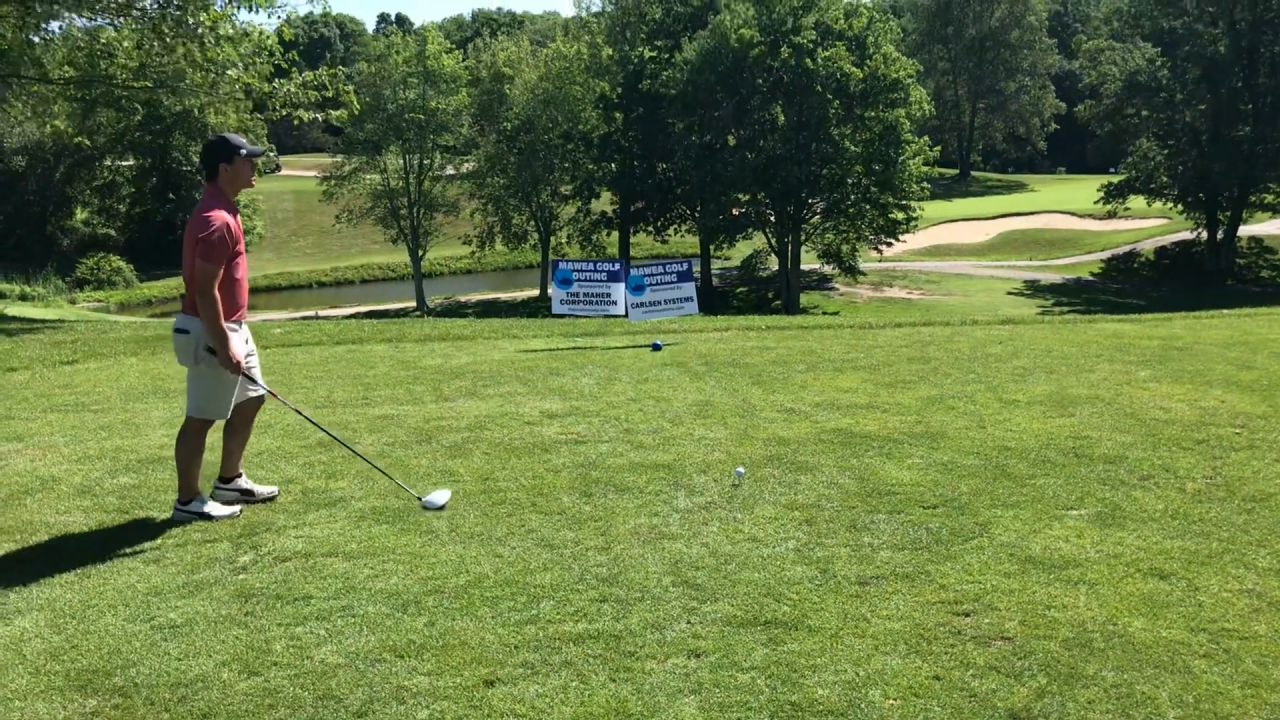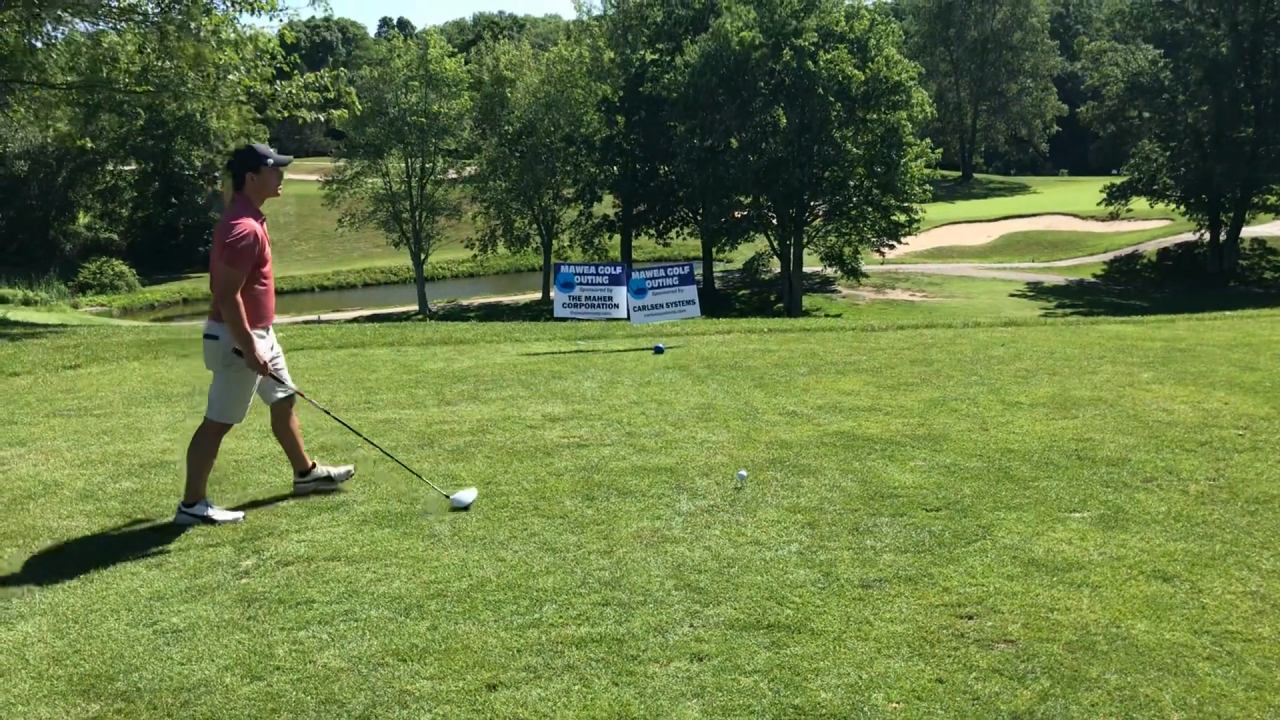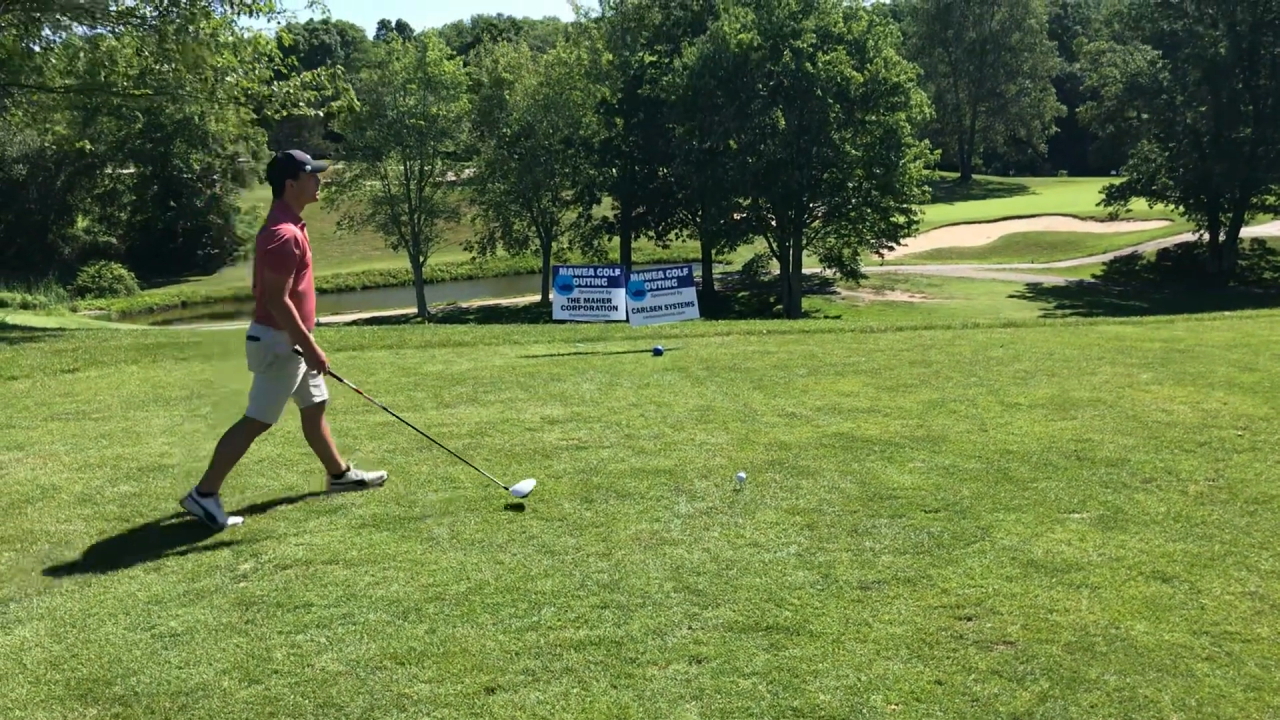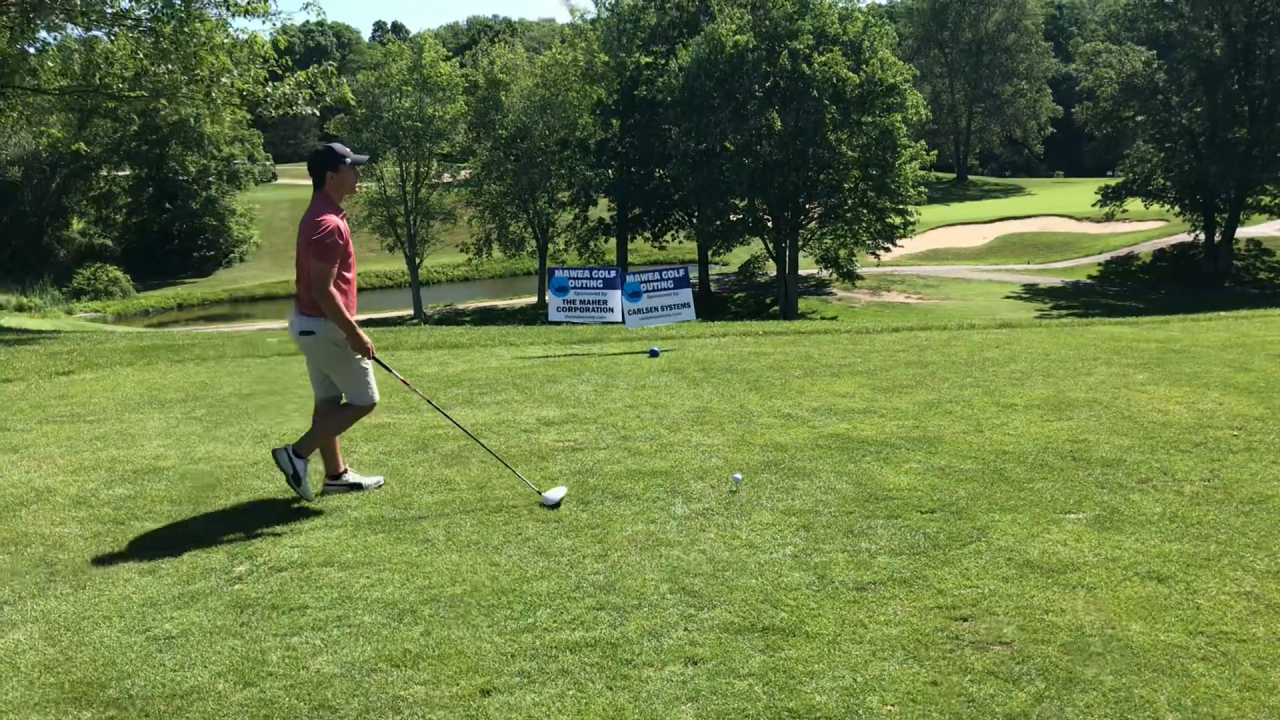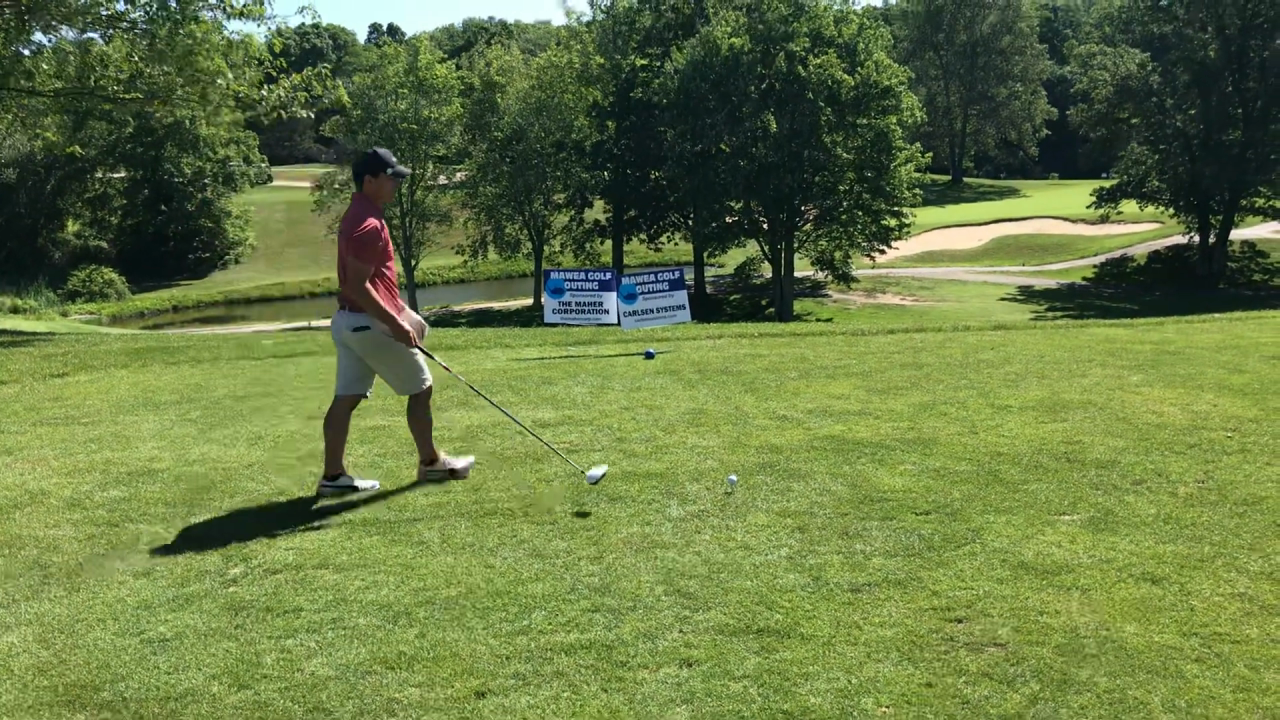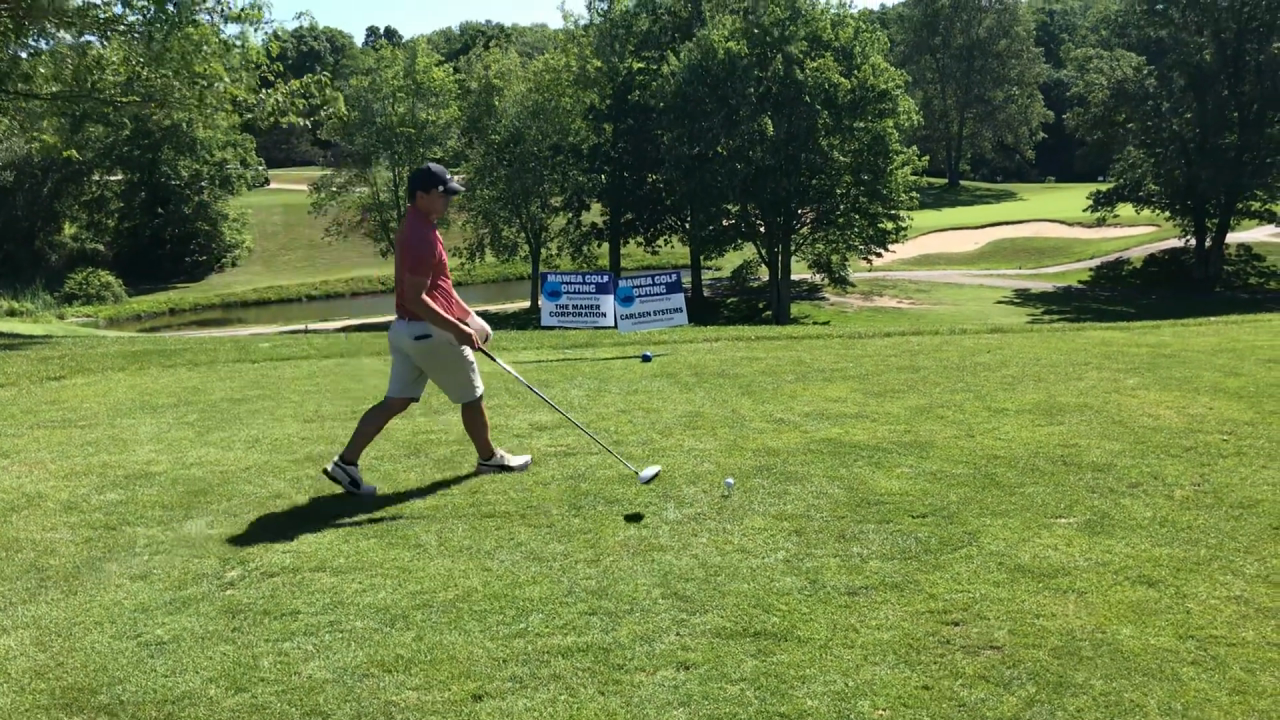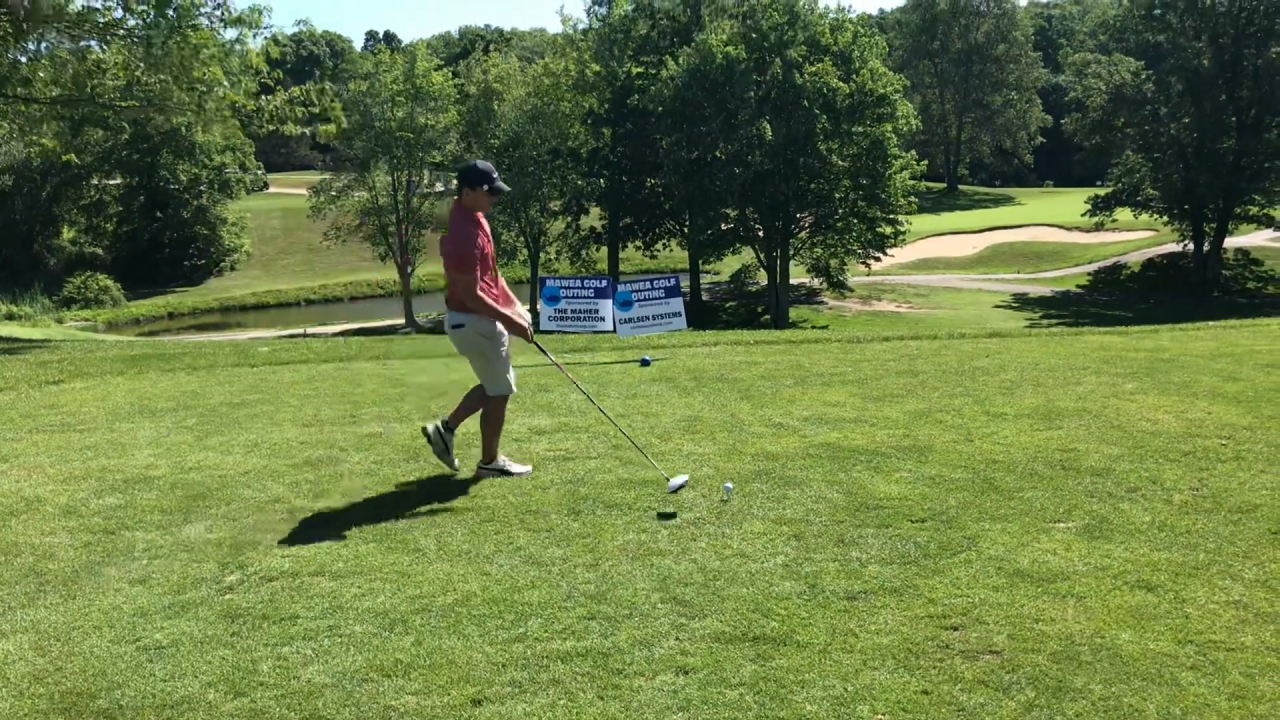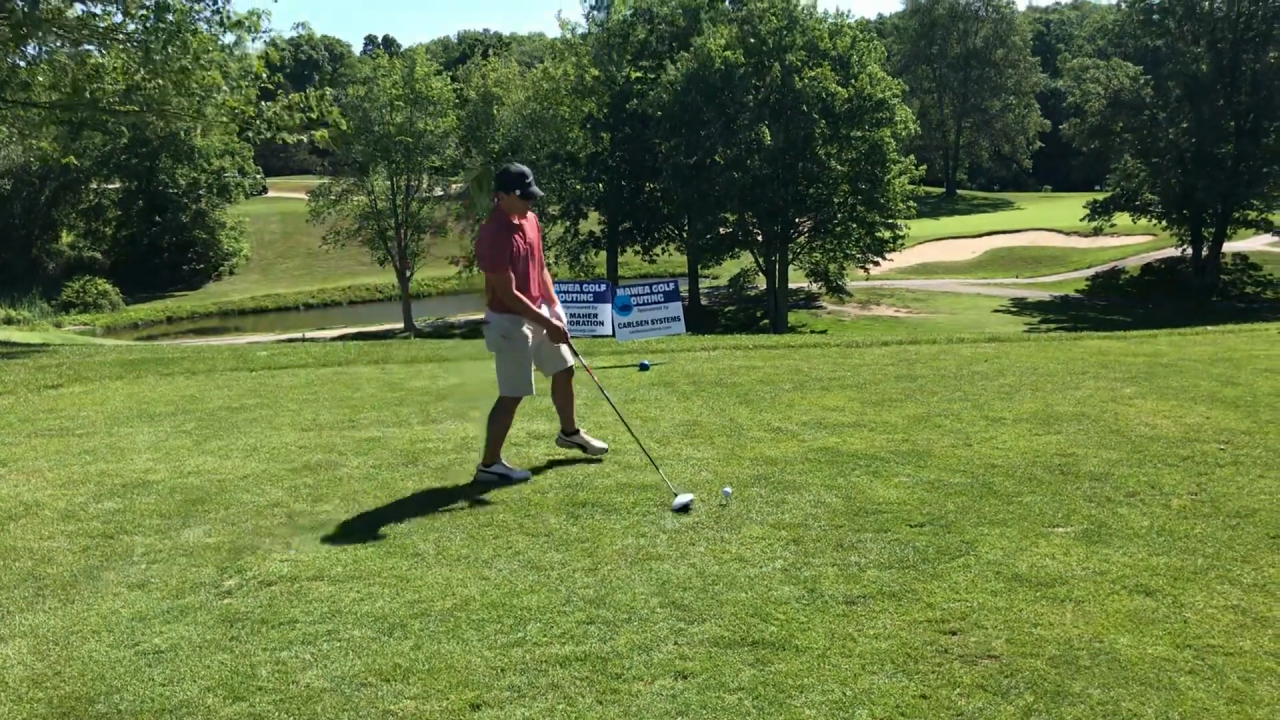
dt=0.2s
person 1, frame 1
left shoulder: (224, 210)
right shoulder: (215, 221)
right elbow: (204, 290)
right wrist: (223, 344)
left hip: (232, 328)
right hip: (213, 333)
left knee: (250, 400)
right knee: (202, 417)
left ankle: (230, 481)
right ankle: (188, 500)
person 1, frame 2
left shoulder: (248, 218)
right shoulder: (243, 229)
right elbow: (229, 295)
right wrist: (249, 347)
left hip: (257, 334)
right hip: (239, 339)
left knee: (284, 402)
right knee: (218, 421)
left ankle: (307, 473)
right ankle: (192, 503)
person 1, frame 3
left shoulder: (287, 223)
right shoulder: (284, 234)
right elbow: (278, 299)
right wrist: (310, 345)
left hip: (286, 335)
right hip: (280, 339)
left knee: (314, 406)
right knee: (257, 420)
left ankle: (339, 473)
right ankle: (204, 495)
person 1, frame 4
left shoulder: (323, 215)
right shoulder: (328, 224)
right elbow: (322, 289)
left wrist: (347, 325)
right wrist: (353, 331)
left hip: (314, 324)
right hip: (324, 328)
left knee: (330, 401)
right knee: (363, 401)
left ankle: (337, 473)
right ankle: (295, 452)
person 1, frame 5
left shoulder: (359, 215)
right shoulder: (368, 224)
right elbow: (359, 286)
left wrist: (401, 312)
right wrist: (396, 323)
left hip: (349, 321)
right hip: (370, 324)
left knee: (346, 399)
right knee: (420, 391)
left ankle: (334, 476)
right ankle: (431, 462)
person 1, frame 6
left shoulder: (418, 227)
right shoulder: (420, 238)
right elbow: (418, 299)
left wrist: (467, 313)
right wrist: (458, 328)
left hip: (409, 329)
right hip: (431, 332)
left knee: (397, 400)
right knee: (471, 397)
left ankle: (346, 462)
right ankle: (489, 457)
person 1, frame 7
left shoulder: (477, 219)
right shoulder: (462, 233)
right elbow: (469, 294)
left wrist: (513, 303)
right wrist: (509, 321)
left hip: (487, 318)
right hip: (474, 321)
left knee: (494, 386)
right knee: (499, 391)
left ankle: (445, 429)
right ankle: (490, 460)
person 1, frame 8
left shoulder: (529, 220)
right shoulder: (492, 235)
right elbow: (507, 293)
left wrist: (554, 306)
right wrist: (544, 320)
left hip: (539, 313)
right hip: (510, 322)
left knee: (564, 373)
right knee: (512, 395)
left ankle: (570, 433)
right ankle: (489, 464)
